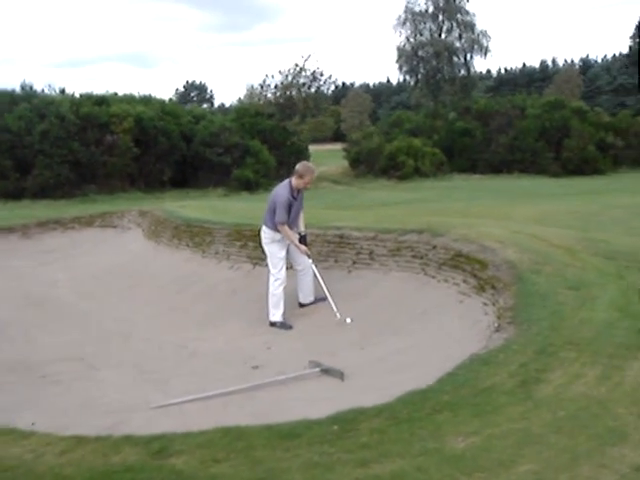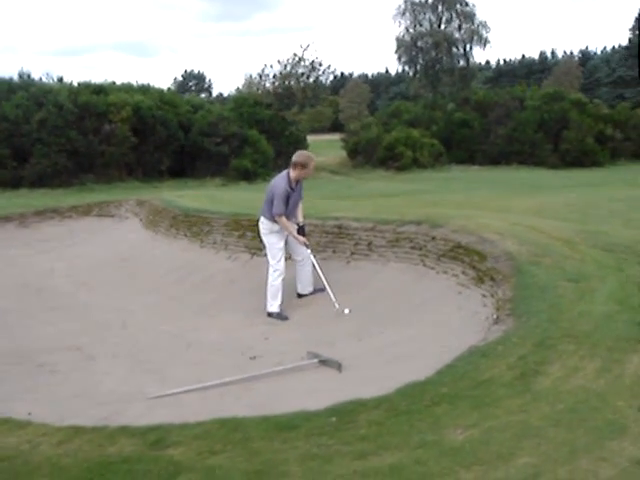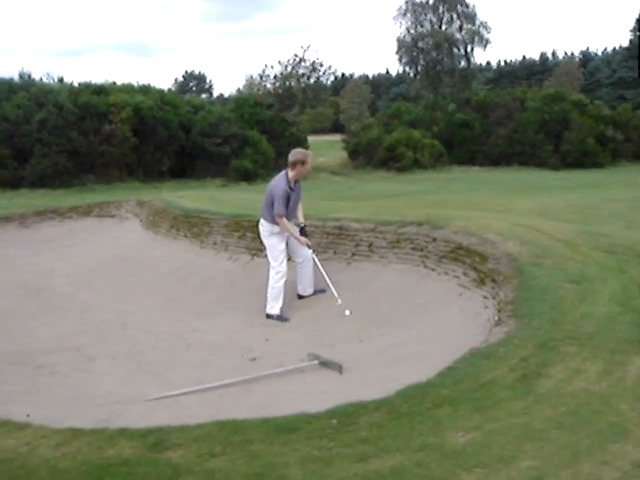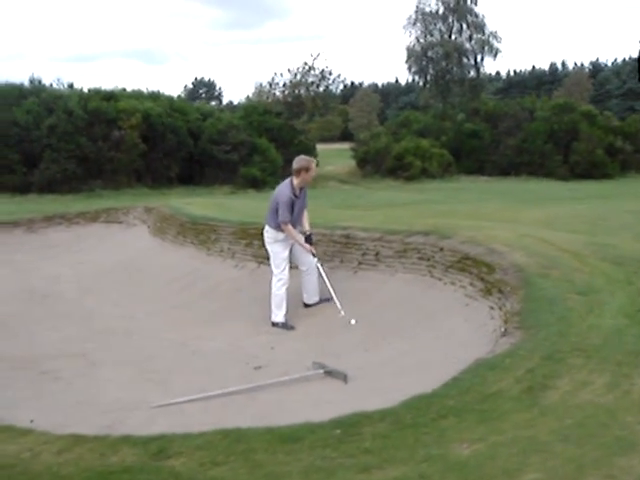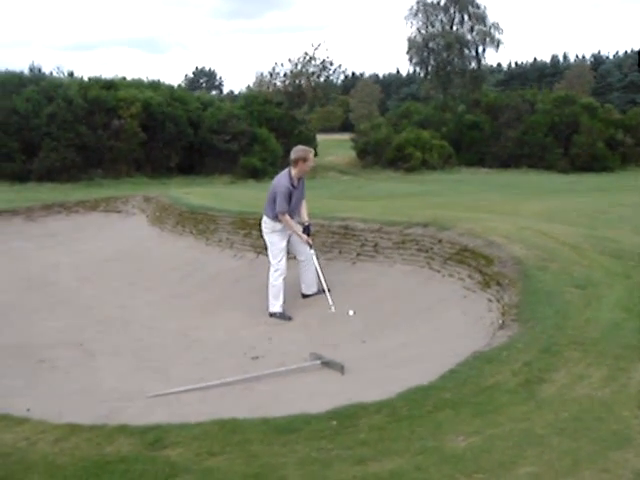
dt=0.2s
person 1, frame 1
left shoulder: (299, 189)
right shoulder: (282, 195)
right elbow: (281, 226)
left wrist: (302, 233)
right wrist: (298, 245)
left hip: (289, 232)
right hip: (273, 236)
left knee: (305, 265)
right knee: (279, 276)
left ankle: (306, 299)
right ankle: (275, 317)
person 1, frame 2
left shoulder: (298, 180)
right shoulder: (281, 187)
left elbow: (298, 202)
right elbow: (278, 217)
left wrist: (301, 224)
right wrist: (295, 236)
left hip: (287, 223)
right hip: (271, 226)
left knee: (304, 255)
right knee: (277, 267)
left ankle: (305, 289)
right ankle: (273, 308)
person 1, frame 3
left shoulder: (296, 180)
right shoulder: (280, 187)
left elbow: (297, 202)
right elbow: (279, 218)
left wrist: (302, 225)
right wrist: (297, 237)
left hip: (287, 224)
right hip: (272, 228)
left knee: (305, 257)
right knee: (279, 269)
left ankle: (305, 290)
right ankle: (273, 310)
person 1, frame 4
left shoulder: (302, 188)
right shoulder: (284, 194)
left elbow: (303, 210)
right elbow: (285, 225)
left wrist: (308, 233)
right wrist: (303, 244)
left hip: (293, 232)
right hip: (276, 235)
left knee: (309, 265)
right knee: (282, 276)
left ankle: (311, 299)
right ankle: (277, 318)
person 1, frame 5
left shoulder: (300, 177)
right shoulder: (282, 185)
left elbow: (302, 200)
right elbow: (282, 215)
left wrist: (306, 223)
right wrist: (299, 235)
left hip: (290, 221)
right hip: (274, 226)
left knee: (307, 255)
right knee: (279, 266)
left ankle: (309, 290)
right ankle: (275, 308)
